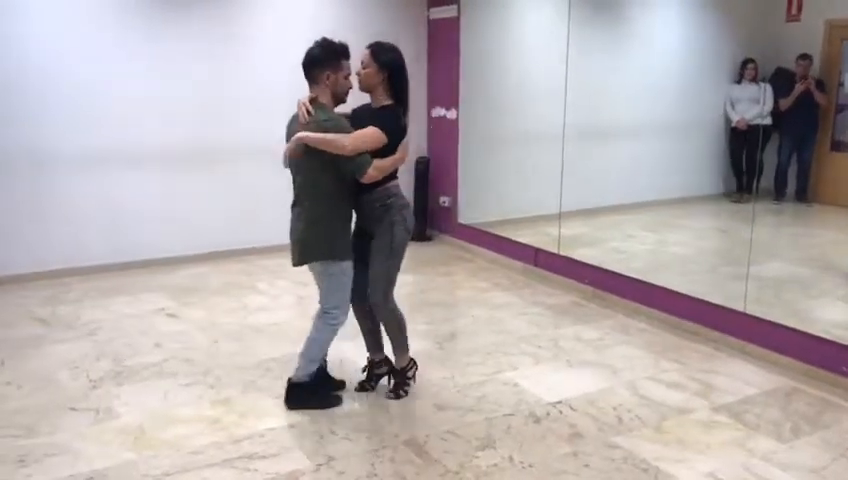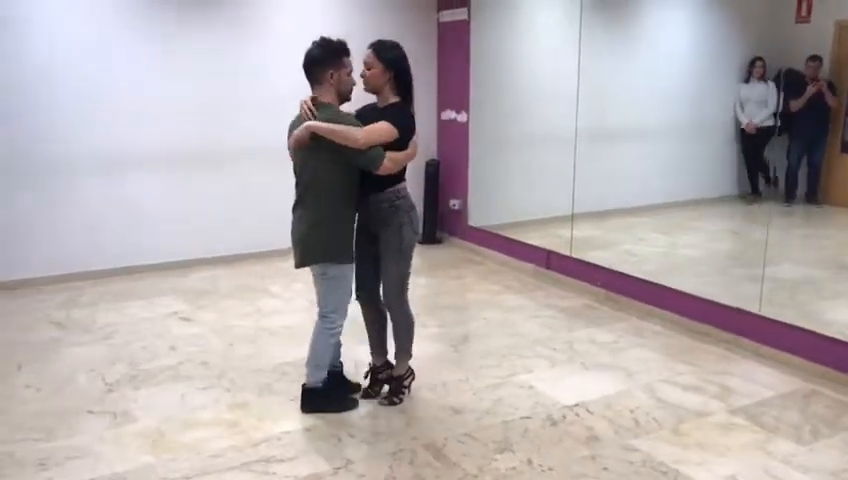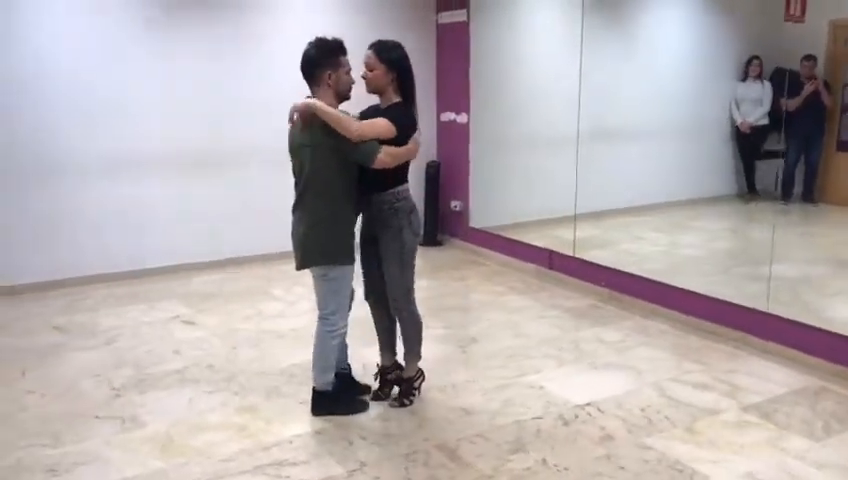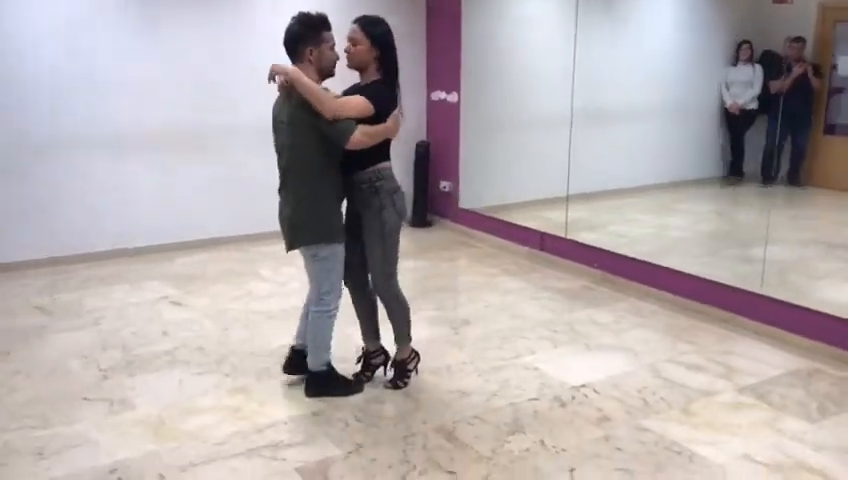
dt=0.4s
person 1, frame 1
left shoulder: (298, 120)
right shoulder: (331, 125)
right elbow: (368, 172)
right wrist: (399, 157)
left hip: (308, 228)
right hip: (326, 234)
left knee: (330, 305)
right knee: (334, 311)
left ankle: (315, 372)
right ankle: (301, 385)
person 1, frame 2
left shoulder: (299, 122)
right shoulder: (338, 123)
right elbow: (383, 164)
right wrist: (410, 153)
left hip: (312, 228)
right hip: (327, 235)
left knee: (336, 306)
right knee: (331, 313)
left ankle: (332, 373)
right ankle: (315, 390)
person 1, frame 3
left shoulder: (301, 122)
right shoulder: (334, 123)
right elbow: (381, 158)
right wrist: (411, 149)
left hip: (314, 229)
right hip: (327, 235)
left knee: (339, 307)
right knee: (332, 315)
left ankle: (341, 375)
right ankle: (325, 393)
person 1, frame 4
left shoulder: (286, 99)
right elbow: (355, 138)
right wrist: (390, 127)
left hip: (298, 211)
right hip: (316, 215)
left knee: (322, 288)
right knee: (326, 297)
left ankle: (300, 351)
right ankle: (319, 375)
person 2, frame 1
left shoulder: (391, 118)
right shoulder: (363, 112)
left elbow: (348, 145)
left wrist: (302, 137)
right wrist: (308, 106)
left hip: (389, 213)
right hip: (365, 214)
left knee: (379, 295)
right knee: (357, 291)
left ankle: (404, 363)
right ankle: (377, 361)
person 2, frame 2
left shoulder: (400, 116)
right shoulder: (368, 111)
left elbow: (360, 140)
left wrist: (313, 126)
right wrist: (312, 108)
left hip: (395, 214)
right hip: (368, 214)
left knee: (393, 297)
right knee: (366, 293)
left ankle: (403, 371)
right ankle: (379, 365)
person 2, frame 3
left shoulder: (401, 116)
right shoulder: (373, 112)
left elbow: (355, 132)
right elbow: (348, 132)
left wrist: (314, 105)
right wrist: (313, 111)
left hip: (397, 215)
right hip: (372, 214)
left knee: (400, 299)
right knee: (375, 294)
left ankle: (412, 372)
right ankle: (389, 365)
person 2, frame 4
left shoulder: (380, 93)
right shoulder: (356, 91)
left elbow: (331, 110)
right elbow: (327, 108)
left wrist: (292, 73)
right wrist: (293, 86)
left hip: (380, 196)
right hip: (357, 196)
left knee: (383, 283)
right knee: (353, 277)
left ankle: (406, 354)
right ankle: (373, 351)
person 3, frame 1
left shoulder: (818, 83)
left elbow: (823, 102)
right elbow: (782, 106)
left wrist: (813, 88)
right wrist: (796, 92)
left hip: (809, 130)
right hip: (789, 129)
left knee: (805, 163)
right knee: (783, 162)
left ankle: (801, 193)
right ankle: (779, 193)
person 3, frame 2
left shoulder: (828, 85)
left elbow: (834, 104)
right elbow: (793, 107)
left wrist: (825, 90)
right wrist: (807, 94)
left hip: (820, 132)
right hip: (799, 131)
left knee: (816, 164)
right knee: (793, 163)
left ankle: (812, 195)
right ankle: (789, 195)
person 3, frame 3
left shoulder: (823, 84)
right shoulder: (793, 84)
left elbow: (829, 104)
right elbow: (790, 107)
left wrist: (821, 89)
right wrist: (805, 93)
left hip: (816, 132)
right hip: (796, 131)
left knee: (813, 164)
right knee: (790, 163)
left ankle: (808, 194)
right ankle: (786, 194)
person 3, frame 4
left shoulder: (812, 67)
left elbow: (818, 86)
right elbow: (774, 88)
left wrist: (810, 74)
right wrist: (793, 75)
left hip: (803, 115)
right hip: (781, 113)
left knee: (800, 147)
right knee: (773, 145)
left ankle: (794, 177)
right ankle: (767, 177)
person 4, frame 1
left shoulder: (764, 86)
right shoulder: (734, 87)
left elbow: (767, 107)
right elbow: (728, 106)
left wrist: (747, 119)
right wrist: (737, 119)
left hip: (758, 126)
right hip: (738, 126)
left knee: (752, 158)
right knee: (735, 157)
left ankle: (748, 190)
right ankle: (739, 189)
person 4, frame 2
left shoulder: (769, 85)
right shoulder: (743, 86)
left elbow: (771, 108)
right elbow: (738, 106)
left wrist: (756, 123)
right wrist: (746, 122)
left hip: (765, 127)
right hip: (746, 128)
left knee: (757, 156)
right knee: (749, 159)
left ankle: (769, 180)
right ankle: (755, 191)
person 4, frame 3
left shoulder: (765, 85)
right shoulder: (739, 85)
left elbow: (766, 107)
right elbow: (733, 105)
left wrist: (749, 121)
right wrist: (740, 121)
left hip: (759, 126)
right hip: (741, 127)
left knee: (754, 154)
right knee: (746, 158)
right ankle: (751, 190)
person 4, frame 4
left shoulder: (756, 68)
right shoulder: (731, 68)
left elbow: (756, 90)
right elbow: (723, 87)
left wrist: (739, 103)
right wrist: (730, 103)
left hip: (748, 109)
right hip: (730, 109)
left knee: (736, 138)
right knee: (736, 138)
left ankle: (733, 172)
right ankle: (737, 172)
